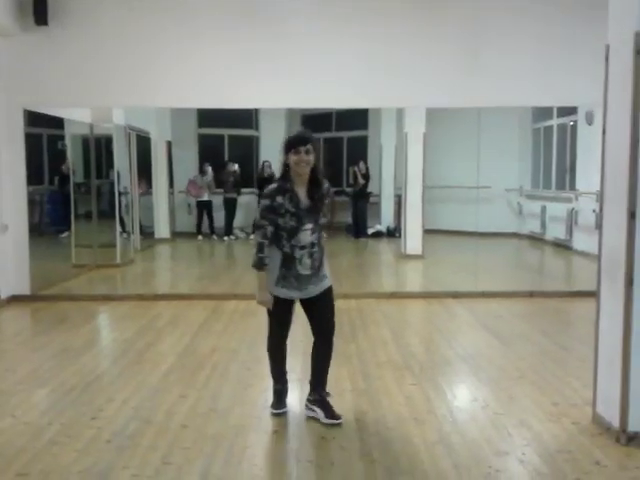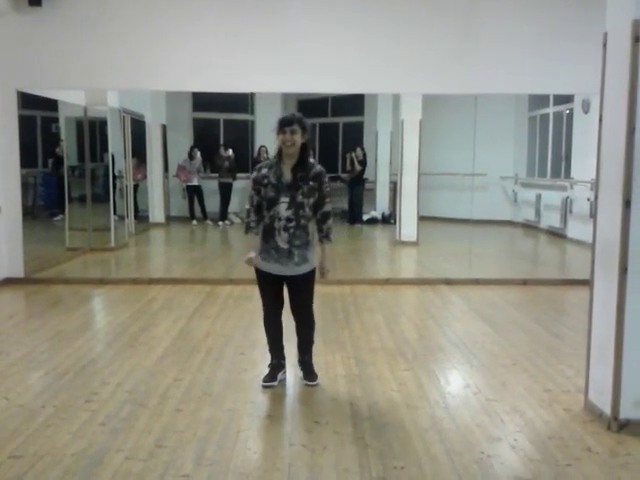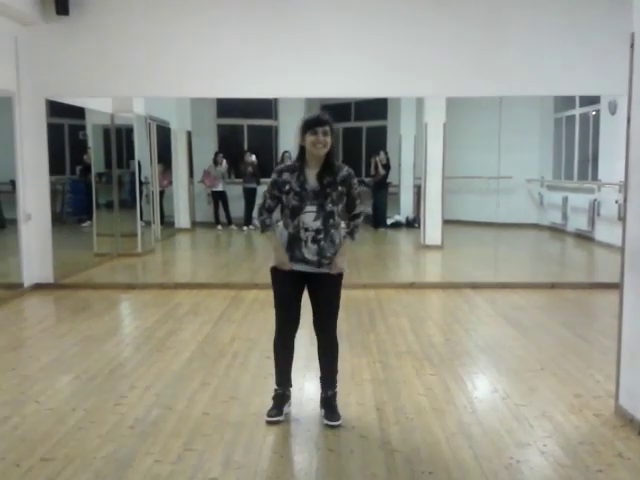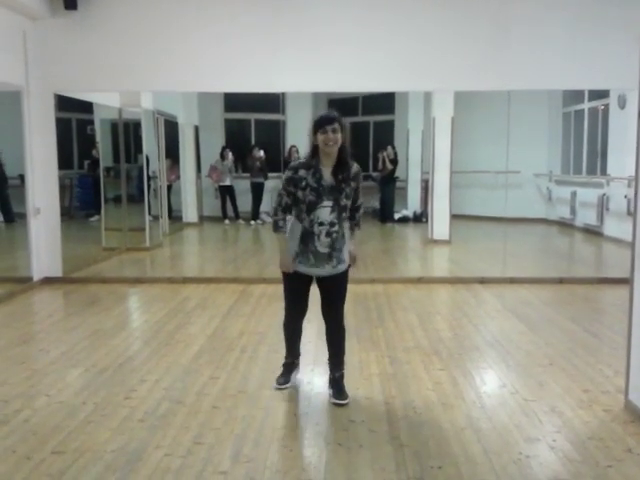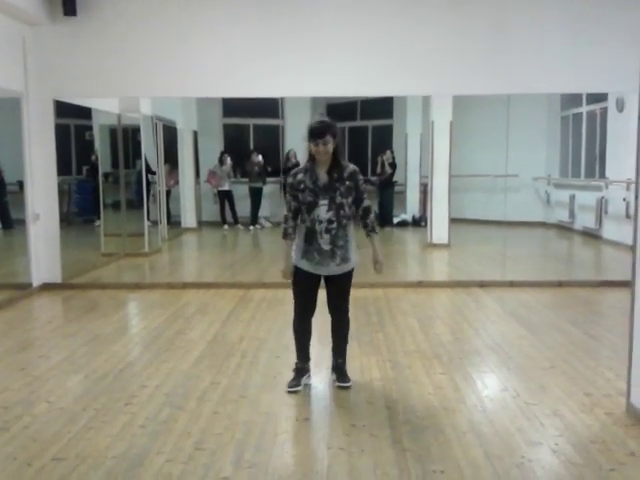
dt=1s
person 1, frame 1
left shoulder: (322, 188)
right shoulder: (273, 195)
right elbow: (263, 242)
right wrist: (262, 287)
left hip: (316, 276)
right hip: (281, 278)
left knee: (326, 334)
right knee: (278, 337)
left ankle: (317, 398)
right ankle: (279, 392)
person 1, frame 2
left shoulder: (316, 173)
right shoulder: (263, 171)
left elbow: (324, 215)
right elbow: (254, 212)
left wrist: (324, 256)
right wrist: (253, 248)
left hip: (301, 258)
right hip: (267, 257)
left knee: (303, 313)
right knee: (271, 313)
left ankle: (306, 362)
right ankle: (277, 364)
person 1, frame 3
left shoulder: (343, 175)
right shoulder: (284, 174)
left elbow: (355, 215)
right elbow: (264, 212)
left wrist: (341, 252)
right wrist: (277, 248)
left hip: (327, 267)
right hip: (288, 265)
left knee: (326, 332)
right knee: (285, 330)
left ankle: (329, 398)
right ankle: (282, 395)
person 1, frame 4
left shoulder: (352, 171)
right shoulder: (297, 170)
right elbow: (280, 210)
left wrist: (351, 242)
right wrist: (283, 251)
left hip: (335, 260)
right hip: (299, 256)
left knee: (334, 319)
right knee: (294, 315)
left ankle: (336, 379)
right ankle: (291, 363)
person 1, frame 5
left shoulder: (350, 173)
right shoulder: (298, 176)
left elbow: (365, 211)
right elbow: (290, 218)
left wrist: (375, 248)
right wrist: (287, 258)
left hip: (341, 258)
right hip: (306, 258)
left knee: (340, 314)
right knee: (302, 313)
left ankle: (339, 366)
right ankle: (302, 368)
